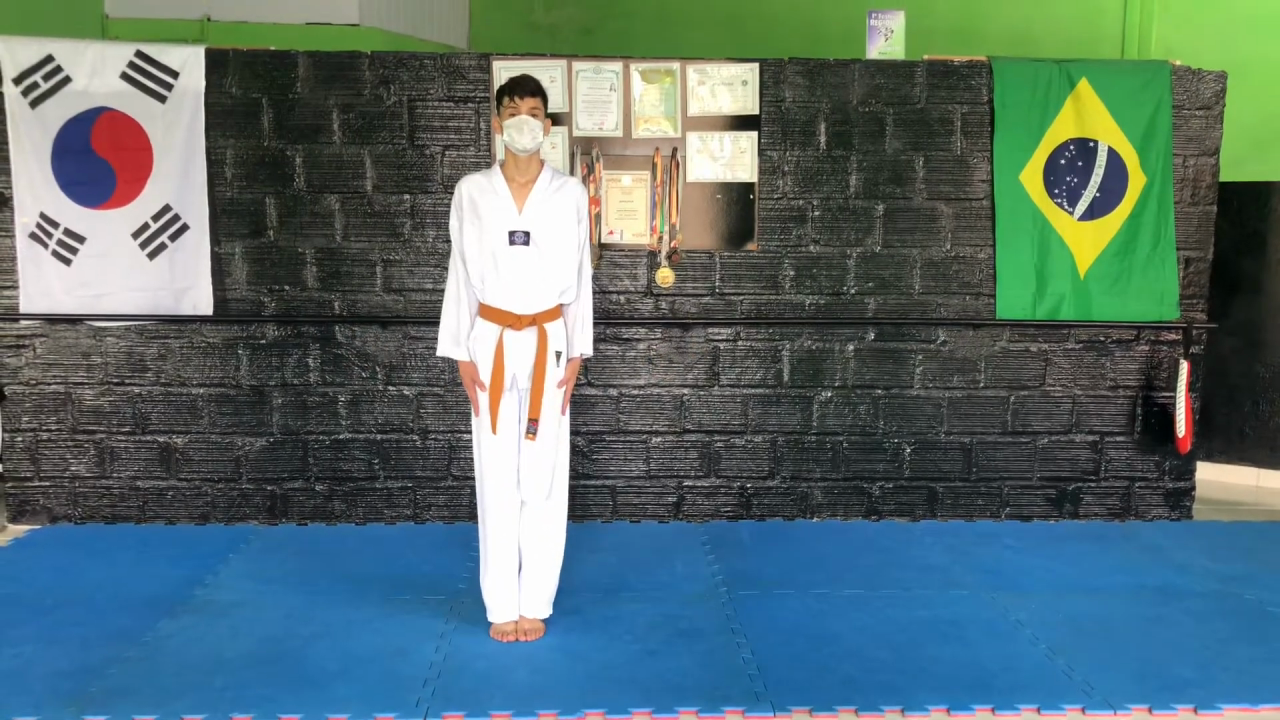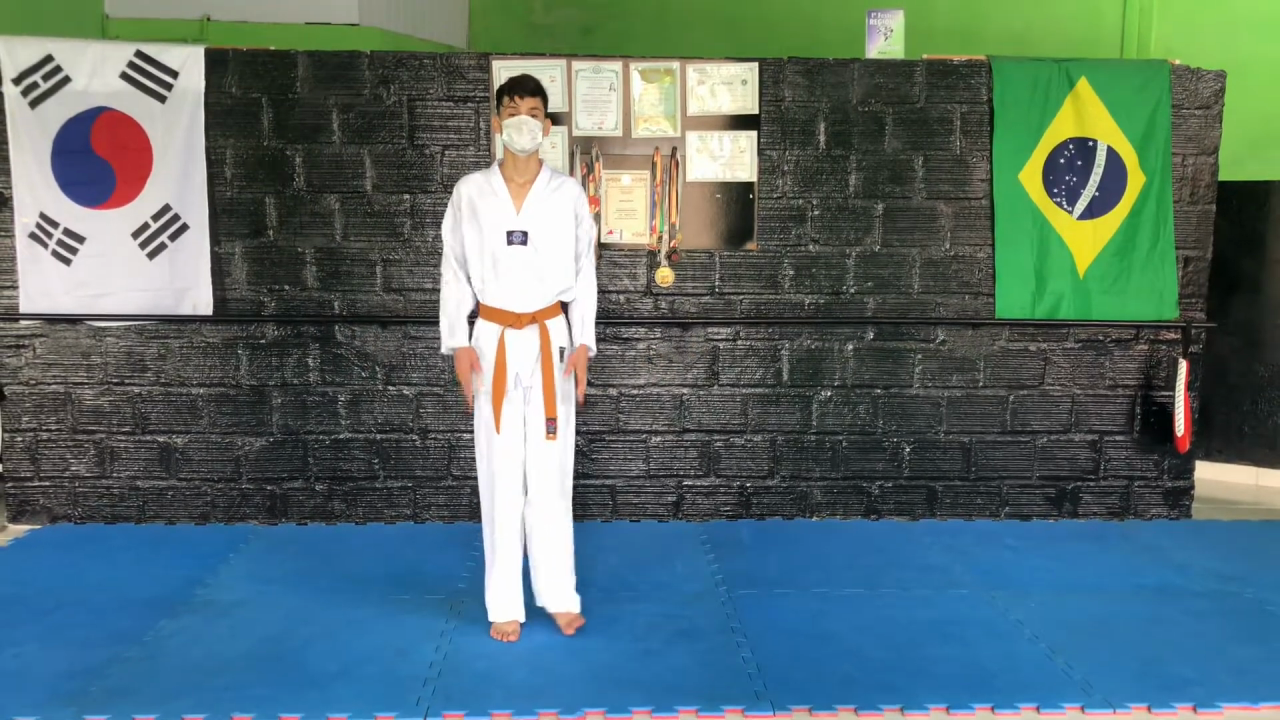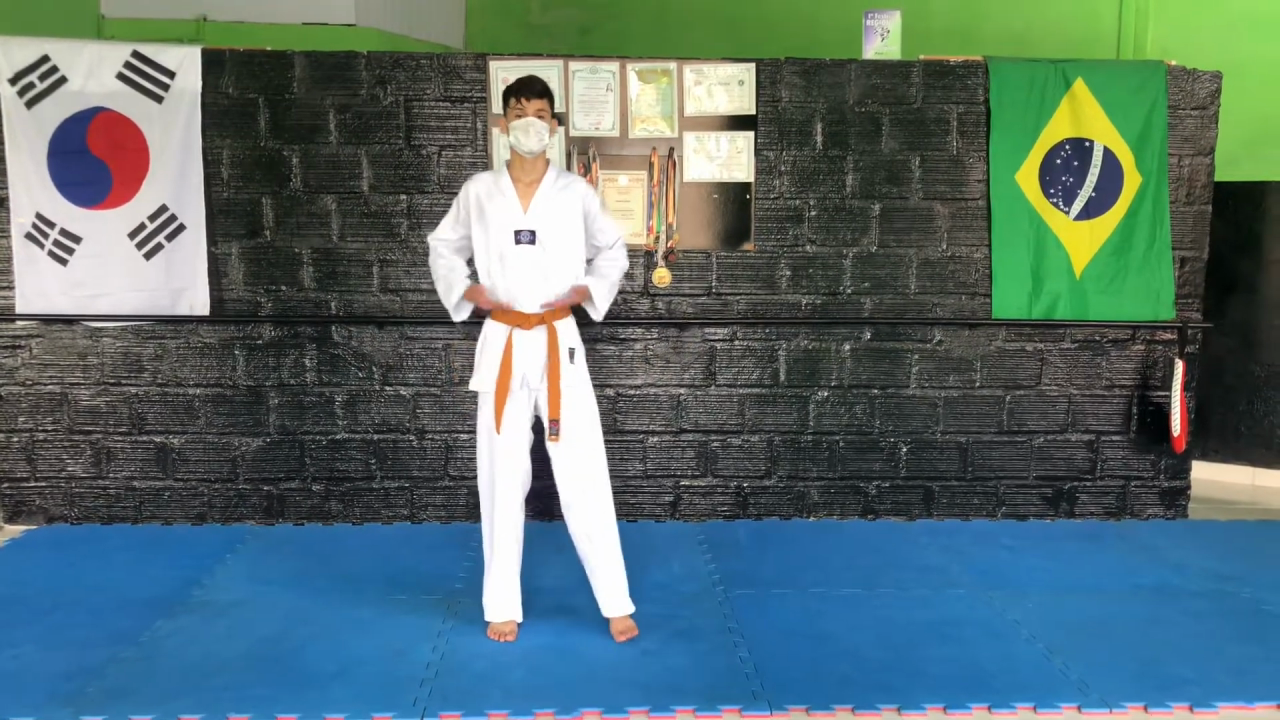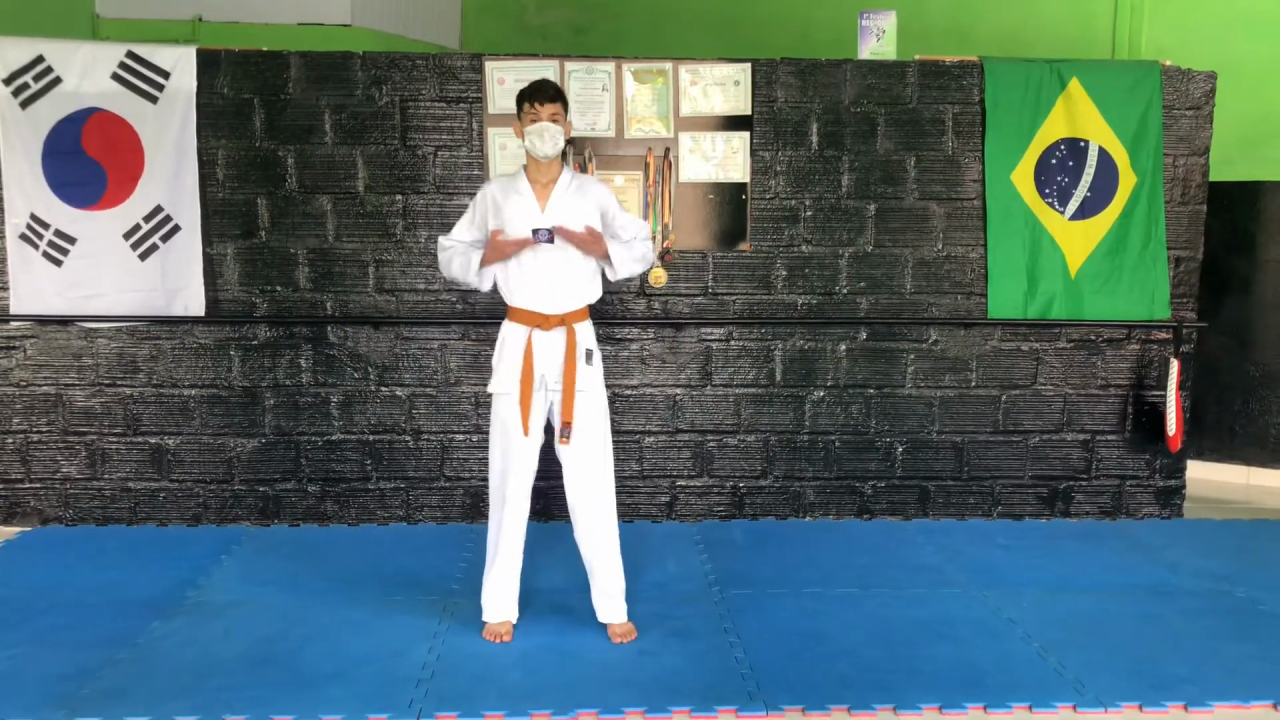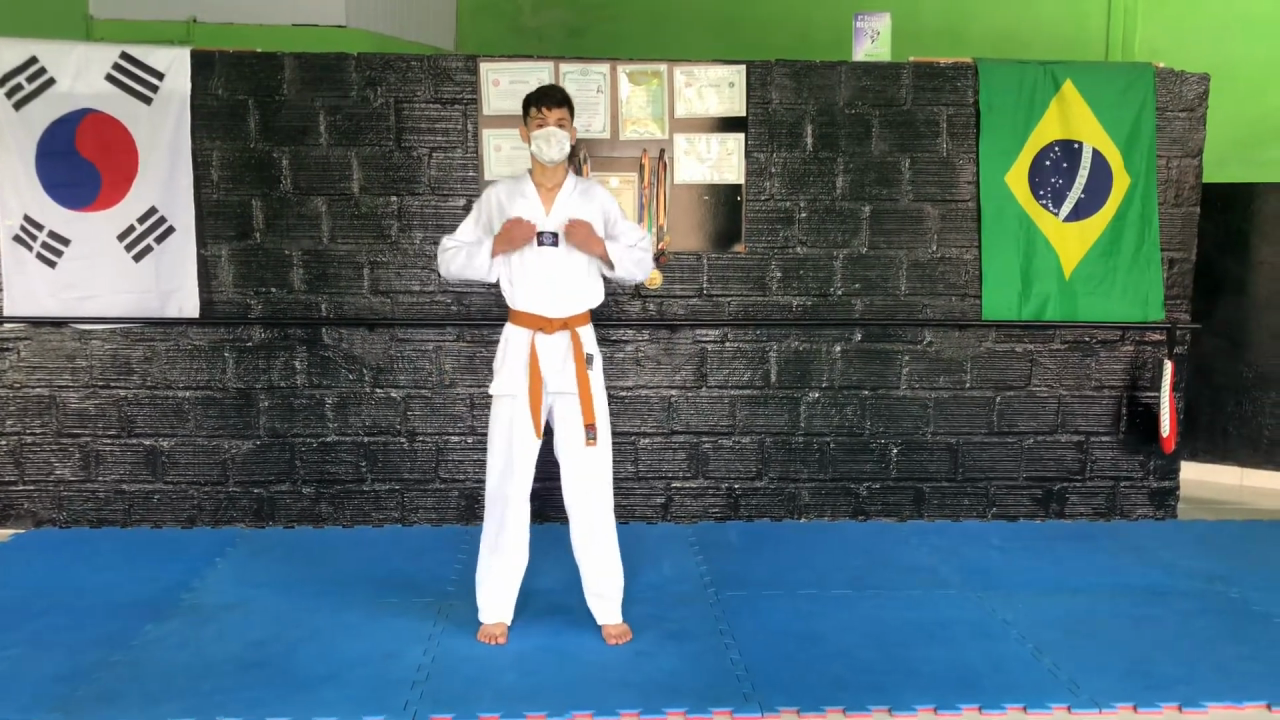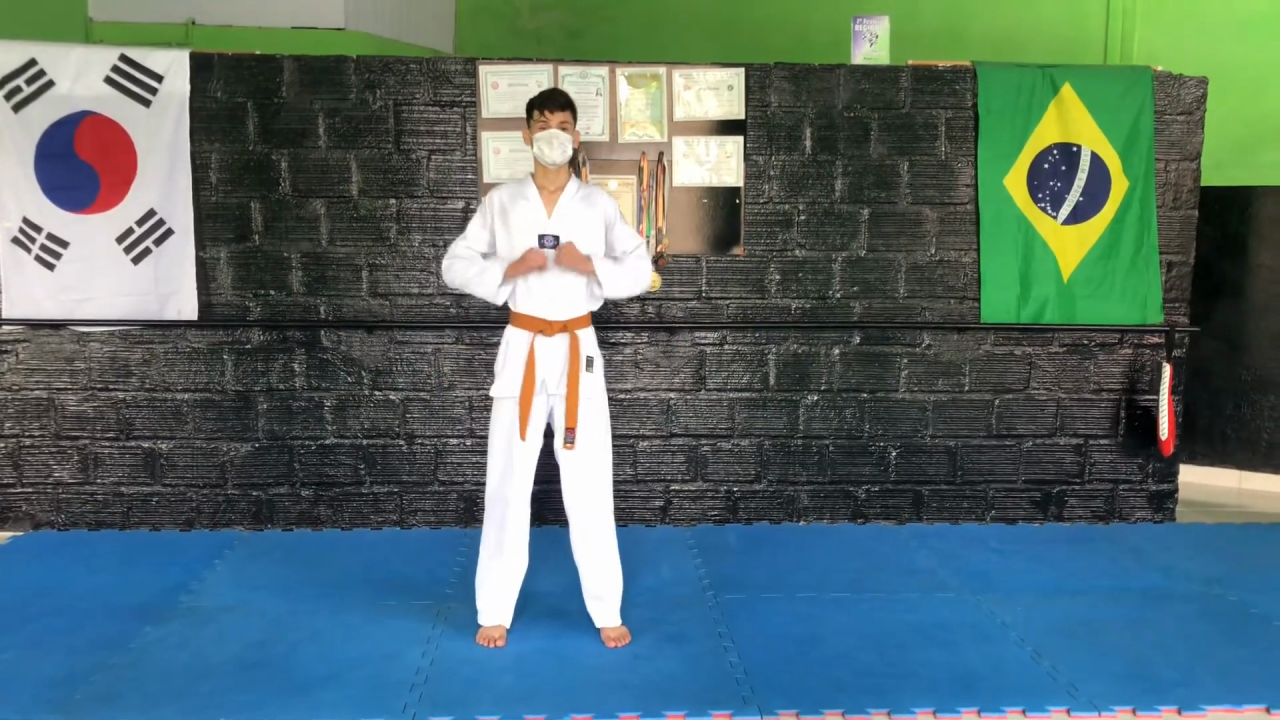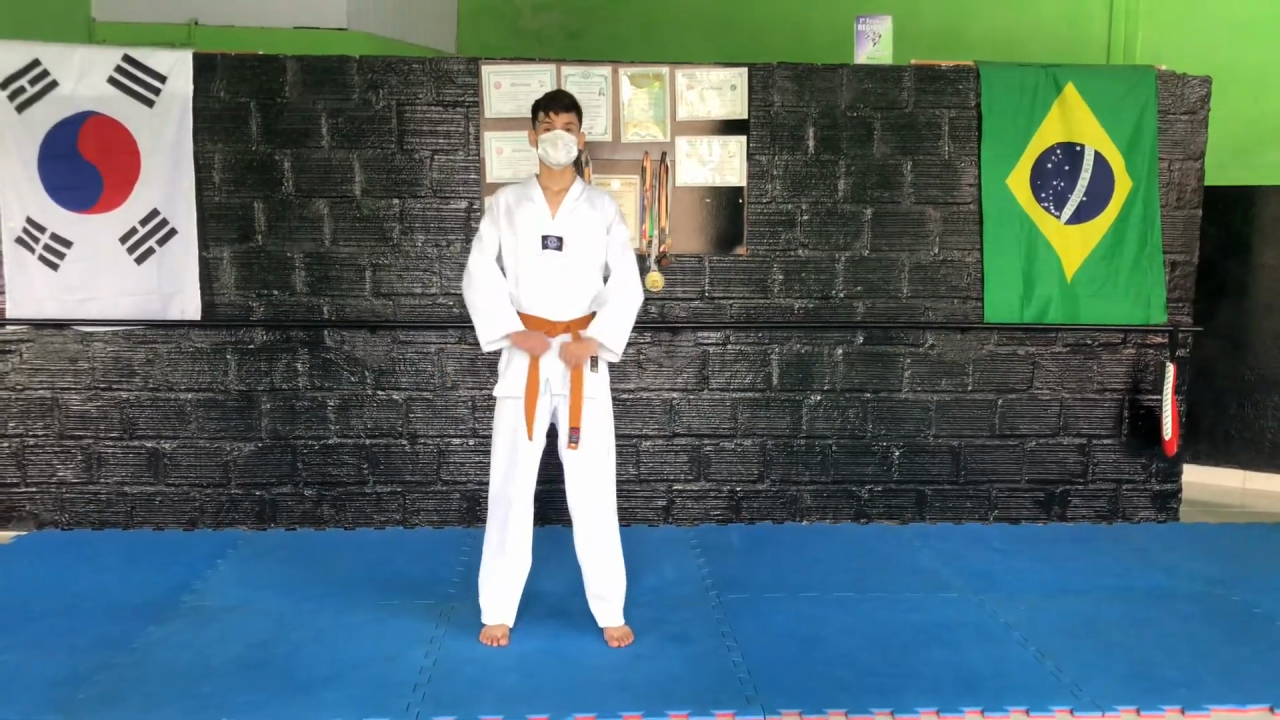
dt=0.3s
person 1, frame 1
left shoulder: (570, 193)
right shoulder: (472, 191)
left elbow: (580, 278)
right elbow: (461, 276)
left wrist: (577, 354)
right wrist: (462, 354)
left hip: (548, 344)
right hip: (491, 343)
left knee: (544, 479)
right knee: (497, 477)
left ankle: (535, 603)
right ankle: (502, 605)
person 1, frame 2
left shoulder: (568, 192)
right shoulder: (470, 191)
left elbow: (584, 268)
right elbow: (454, 269)
left wrist: (583, 340)
right wrist: (459, 341)
left hip: (550, 340)
right hip: (492, 343)
left knee: (550, 477)
right knee: (500, 478)
left ankle: (559, 595)
right ankle: (504, 605)
person 1, frame 3
left shoulder: (576, 192)
right shoulder: (478, 191)
left elbow: (613, 253)
right elbow: (443, 251)
left wrist: (588, 292)
right wrist: (466, 292)
left hip: (559, 342)
right hip: (501, 343)
left knee: (583, 475)
right knee: (501, 479)
left ankle: (615, 602)
right ankle: (502, 605)
person 1, frame 4
left shoulder: (592, 193)
right shoulder: (494, 194)
left elbow: (643, 247)
right elbow: (448, 254)
left wrist: (604, 250)
right wrist: (485, 256)
left hip: (575, 343)
right hip: (519, 344)
left knee: (591, 479)
right knee: (509, 480)
left ankle: (612, 606)
right ankle: (500, 606)
person 1, frame 5
left shoulder: (596, 199)
right shoulder: (499, 197)
left elbow: (643, 260)
right elbow: (449, 258)
left wrist: (601, 248)
right wrist: (495, 247)
left hip: (578, 348)
right hip: (522, 348)
left knee: (590, 481)
right knee: (508, 481)
left ankle: (608, 608)
right ankle: (496, 608)
person 1, frame 6
left shoulder: (598, 203)
right shoulder: (501, 201)
left elbow: (639, 268)
right elbow: (456, 264)
left wrist: (591, 268)
right wrist: (508, 271)
left hip: (578, 350)
right hip: (522, 350)
left knee: (590, 484)
right knee: (508, 483)
left ankle: (607, 610)
right ankle: (495, 610)
person 1, frame 7
left shoulder: (602, 207)
right shoulder: (506, 202)
left elbow: (626, 283)
right elbow: (479, 275)
left wrist: (595, 341)
right wrist: (514, 333)
left hip: (582, 355)
right hip: (524, 353)
left knee: (593, 484)
right knee: (510, 482)
left ankle: (609, 610)
right ankle: (499, 610)
